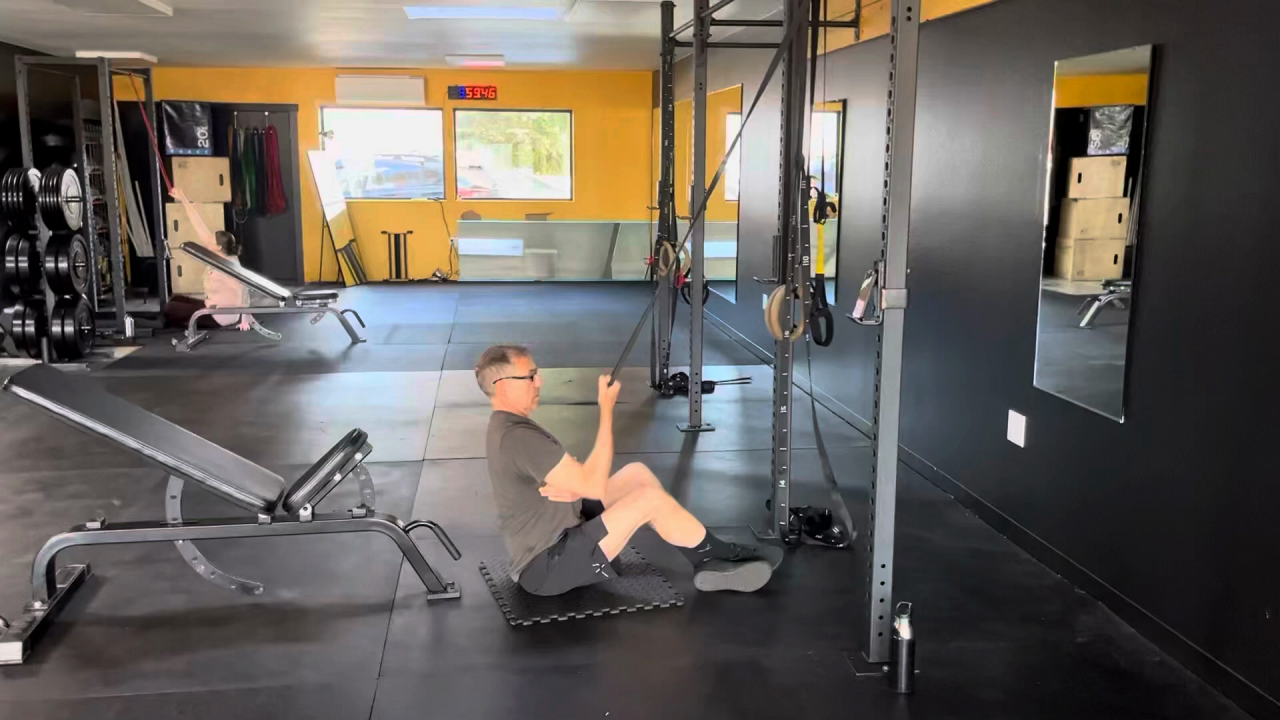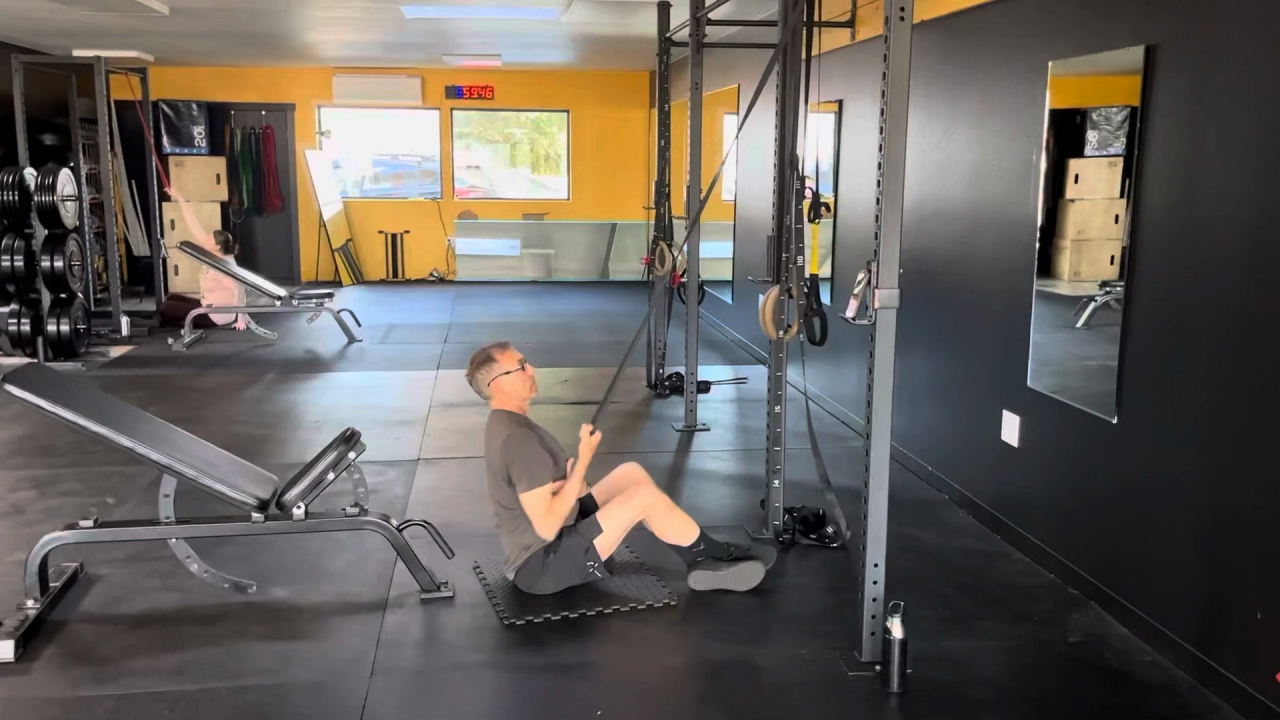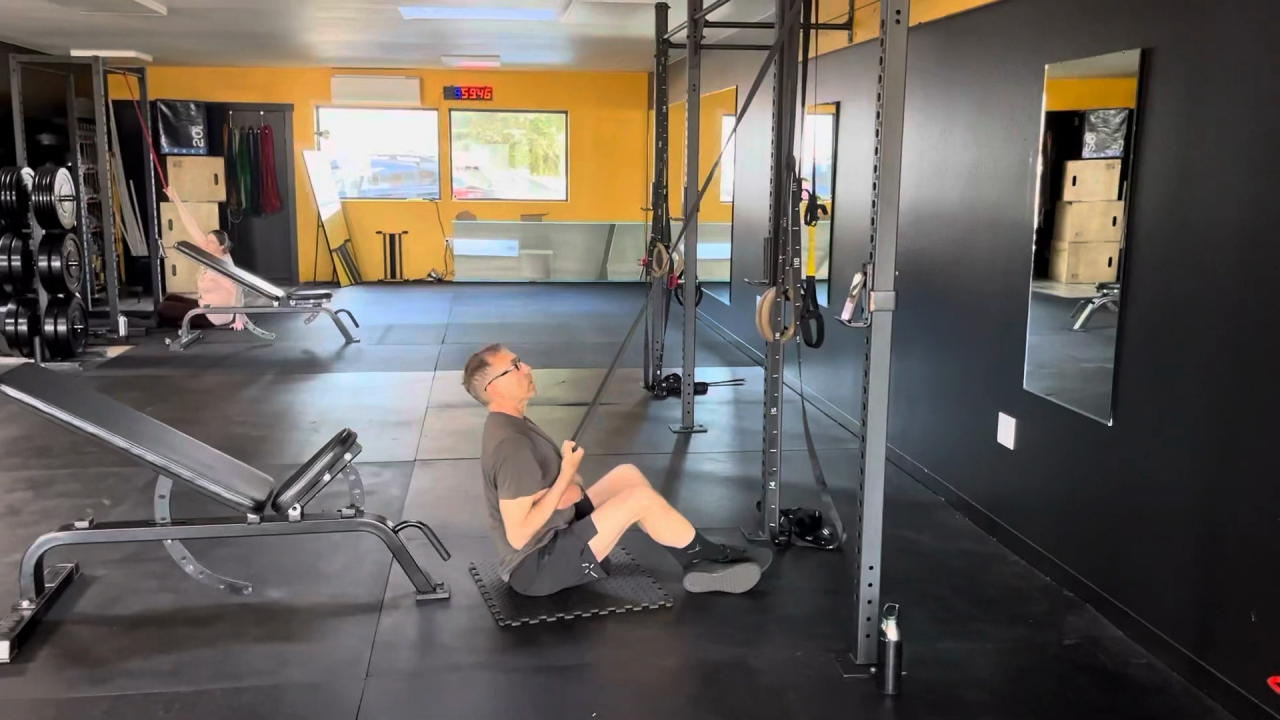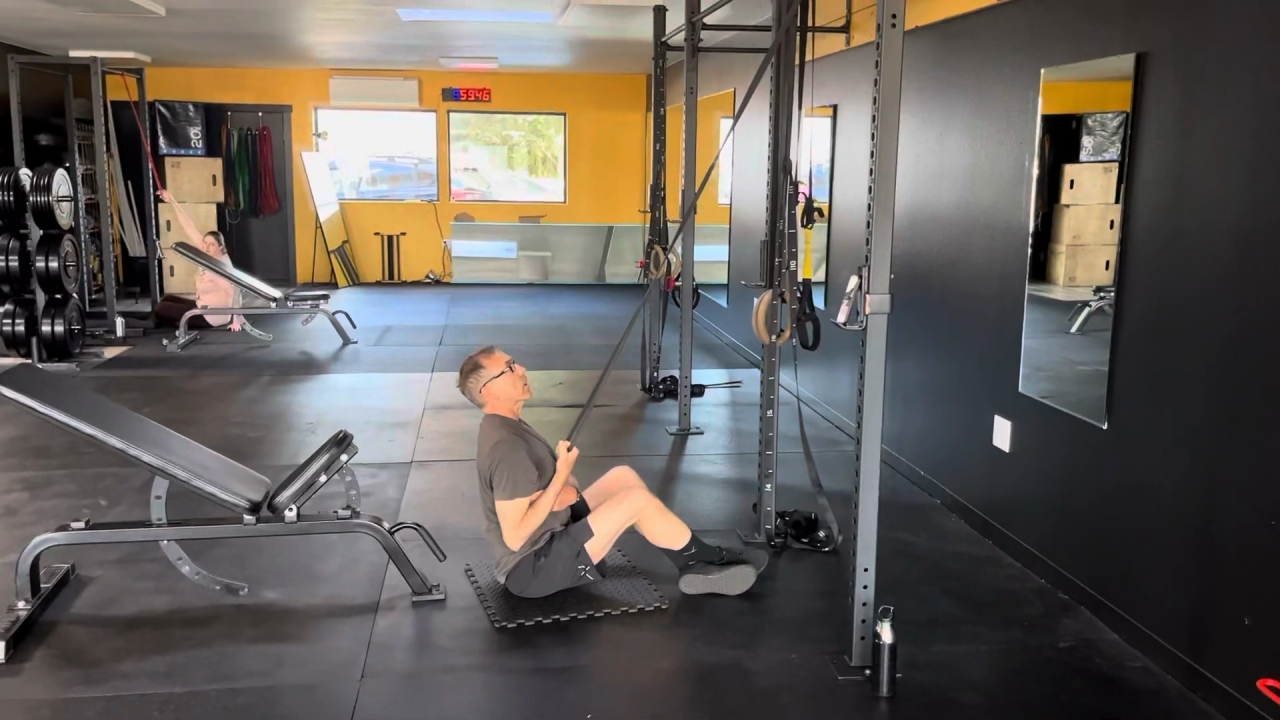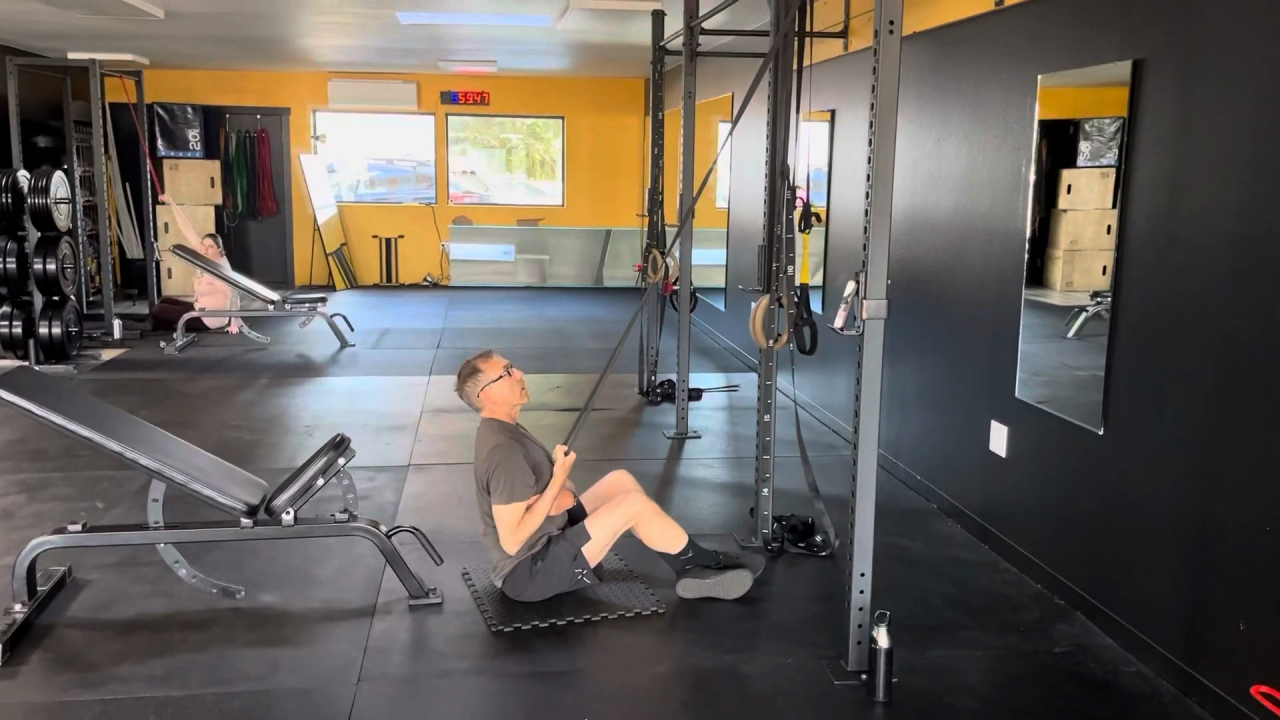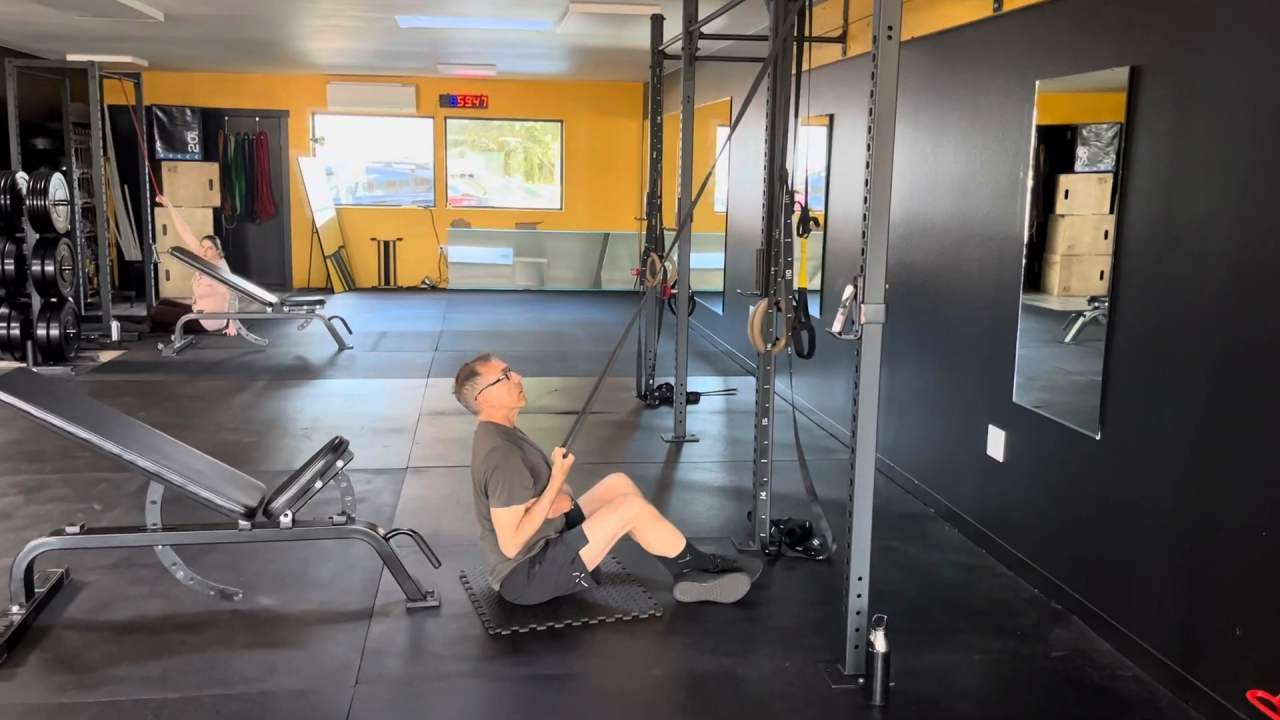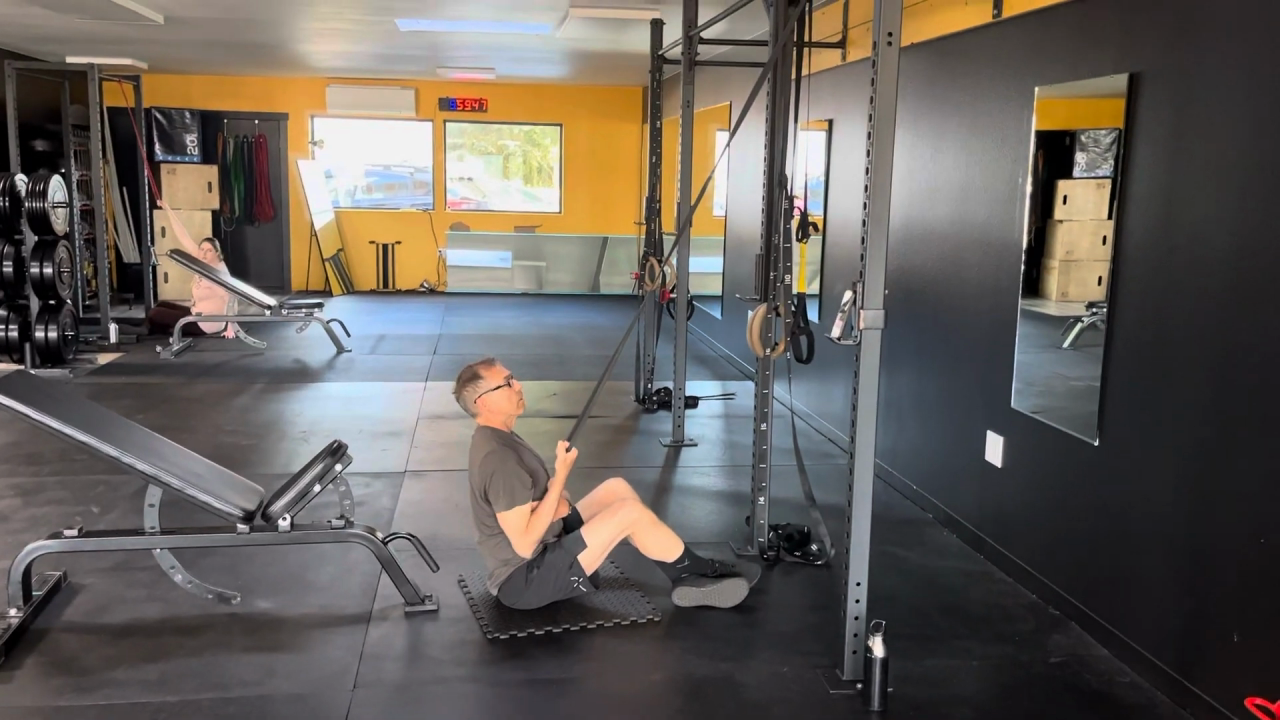
dt=0.2s
person 1, frame 1
left shoulder: (511, 426)
right shoulder: (516, 438)
left elbow: (569, 477)
right elbow: (598, 487)
left wrist: (575, 485)
right wrist: (605, 409)
left hip: (555, 538)
right hip: (546, 566)
left knee: (636, 473)
right knee: (650, 498)
left ankle: (713, 560)
right ankle: (725, 556)
person 1, frame 2
left shoulder: (513, 423)
right shoulder: (516, 439)
left elbow: (551, 477)
right elbow: (547, 526)
left wrist: (574, 484)
right wrist: (585, 460)
left hip: (549, 545)
right hip: (540, 566)
left knee: (630, 473)
right knee: (645, 495)
left ankle: (706, 561)
right ankle: (719, 554)
person 1, frame 3
left shoulder: (514, 424)
right shoulder: (510, 445)
left elbow: (559, 480)
right elbow: (518, 536)
left wrist: (572, 490)
right wrist: (566, 479)
left hip: (553, 535)
right hip: (536, 567)
left knee: (626, 475)
right knee: (640, 498)
left ankle: (702, 562)
right ankle: (716, 557)
person 1, frame 4
left shoulder: (510, 426)
right shoulder: (506, 447)
left elbow: (553, 482)
right elbow: (514, 536)
left wrist: (568, 492)
right wrist: (561, 478)
left hip: (547, 538)
right hip: (532, 569)
left knee: (622, 477)
right knee: (637, 500)
left ankle: (699, 564)
right ankle: (712, 559)
person 1, frame 5
left shoulder: (506, 430)
right shoulder: (503, 451)
left elbow: (552, 486)
right elbow: (511, 540)
left wrist: (565, 496)
right wrist: (559, 482)
left hip: (545, 541)
right hip: (529, 573)
left knee: (619, 481)
right knee: (634, 503)
left ankle: (694, 567)
right ankle: (708, 562)
person 1, frame 6
left shoulder: (504, 433)
right shoulder: (500, 454)
left elbow: (544, 490)
right elbow: (510, 543)
left wrist: (563, 499)
right wrist: (557, 482)
left hip: (540, 548)
right hip: (526, 576)
left knee: (617, 484)
right knee: (632, 507)
left ankle: (692, 572)
right ankle: (707, 566)
person 1, frame 7
left shoulder: (501, 438)
right shoulder: (498, 458)
left elbow: (541, 491)
right elbow: (524, 545)
left wrist: (558, 504)
right wrist: (561, 475)
left hip: (537, 553)
right hip: (524, 580)
left knee: (615, 489)
right knee: (630, 512)
left ankle: (690, 577)
right ankle: (704, 571)
